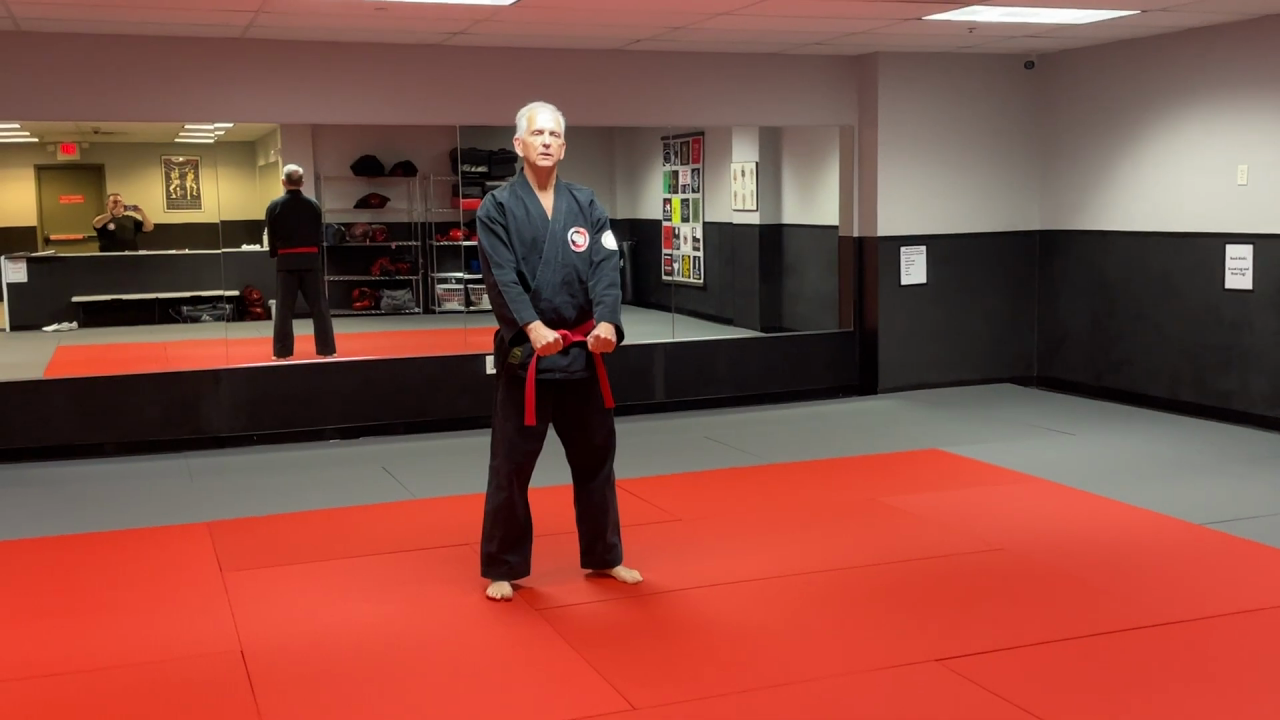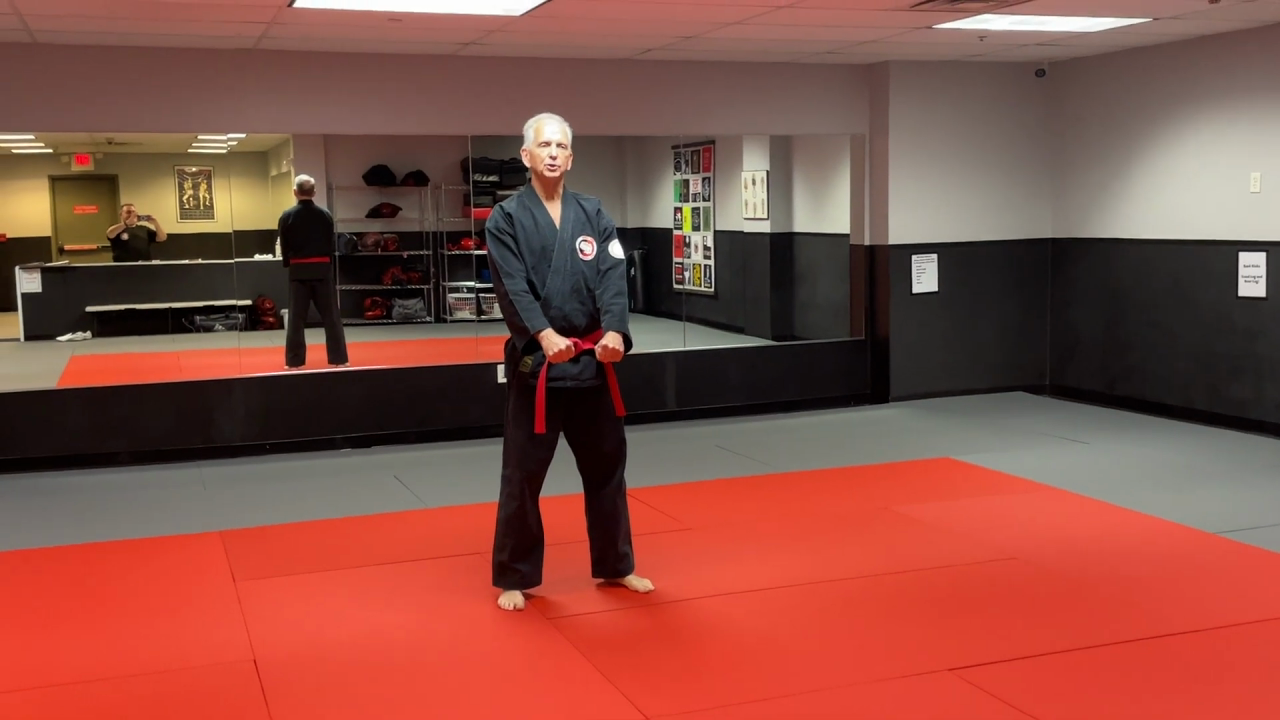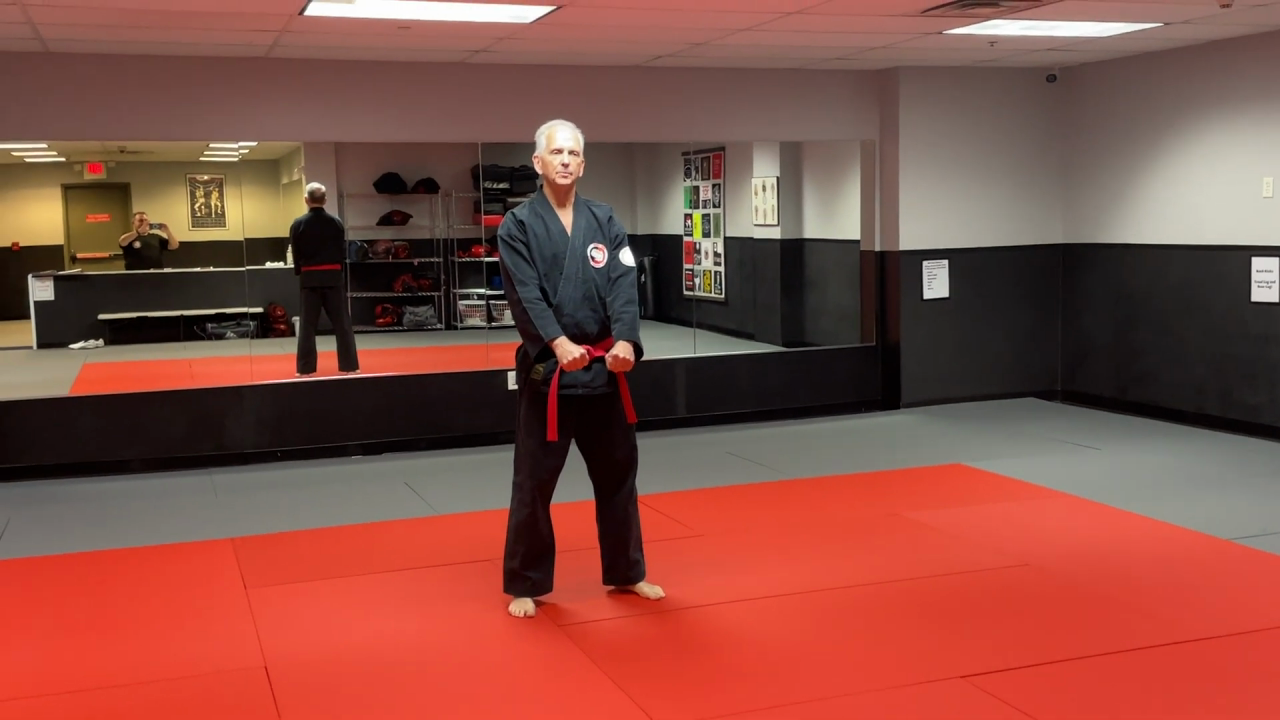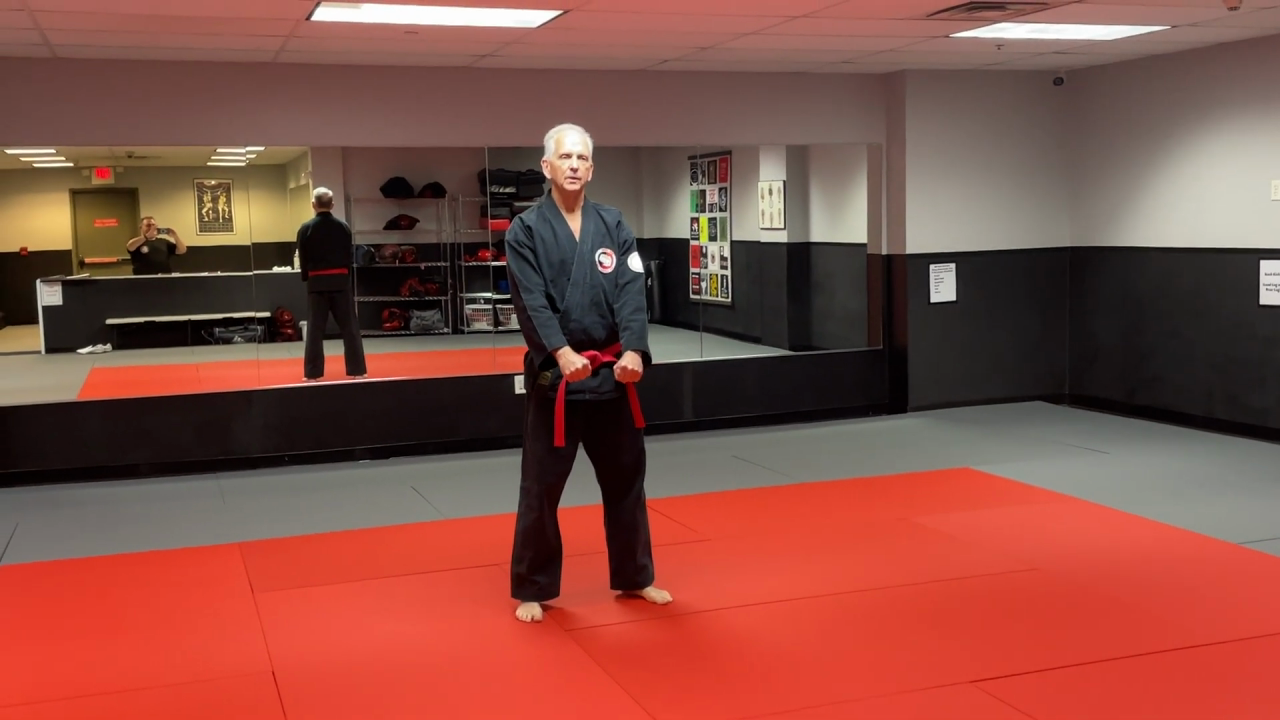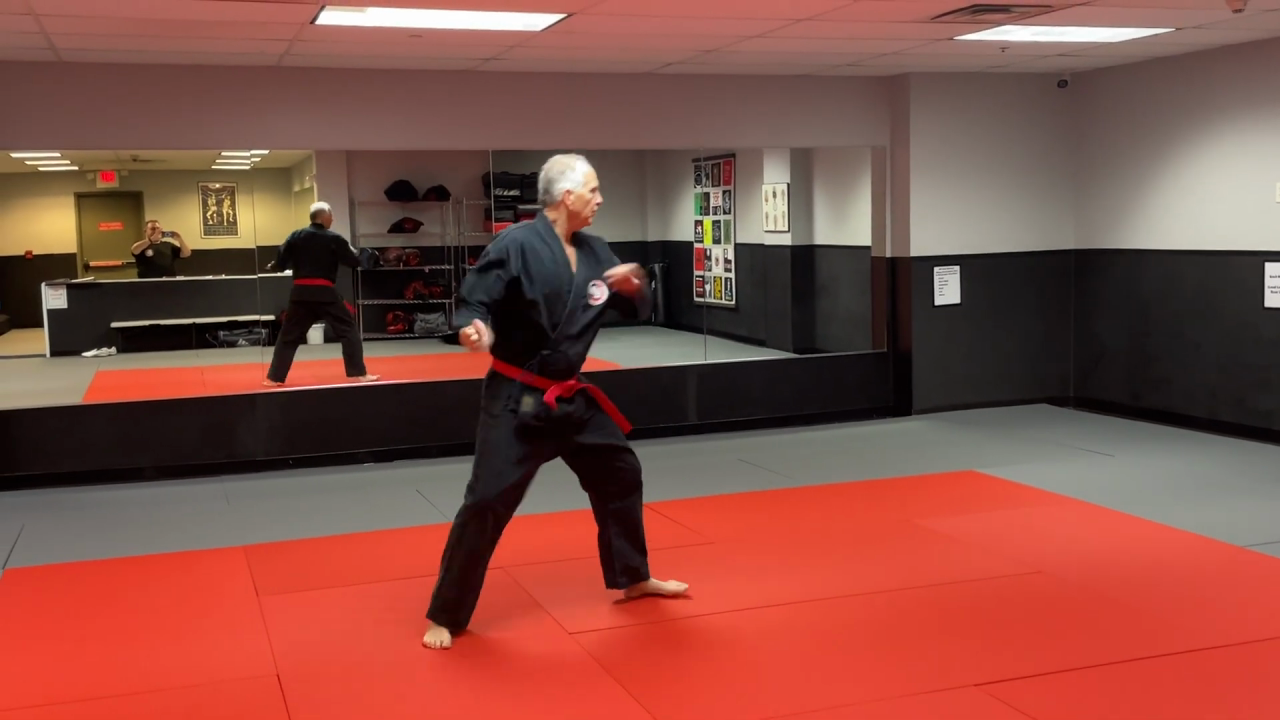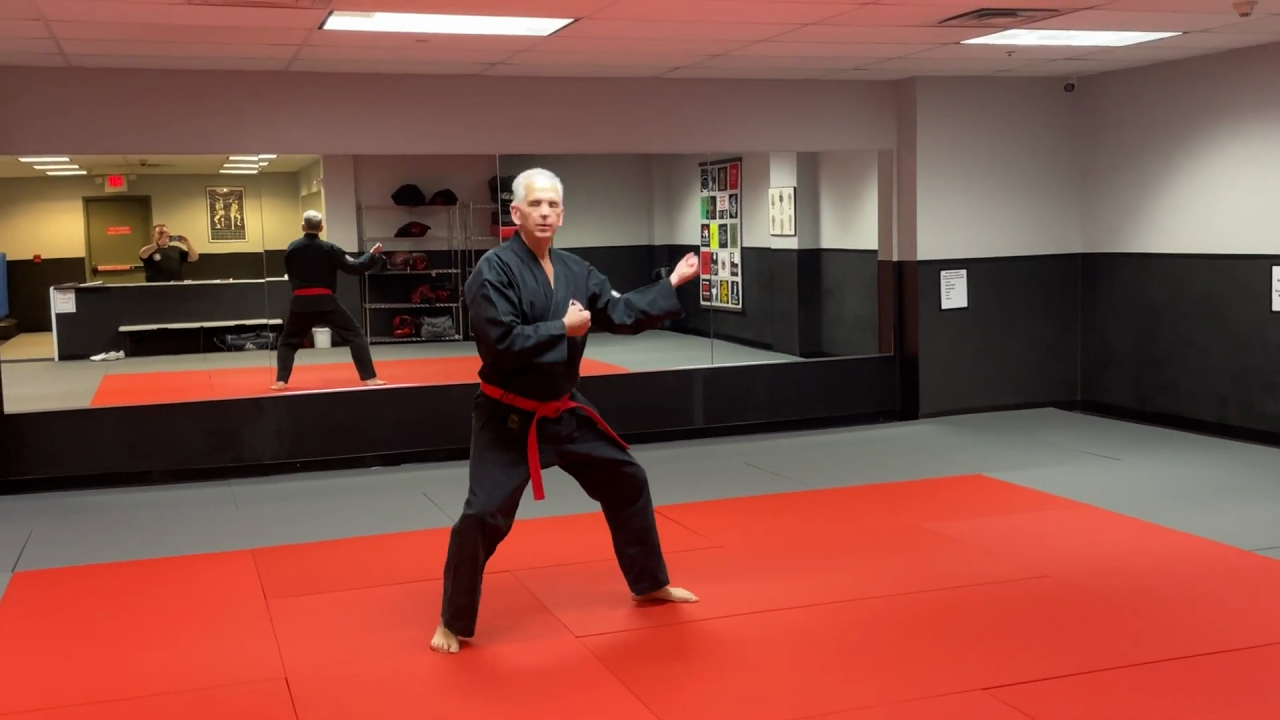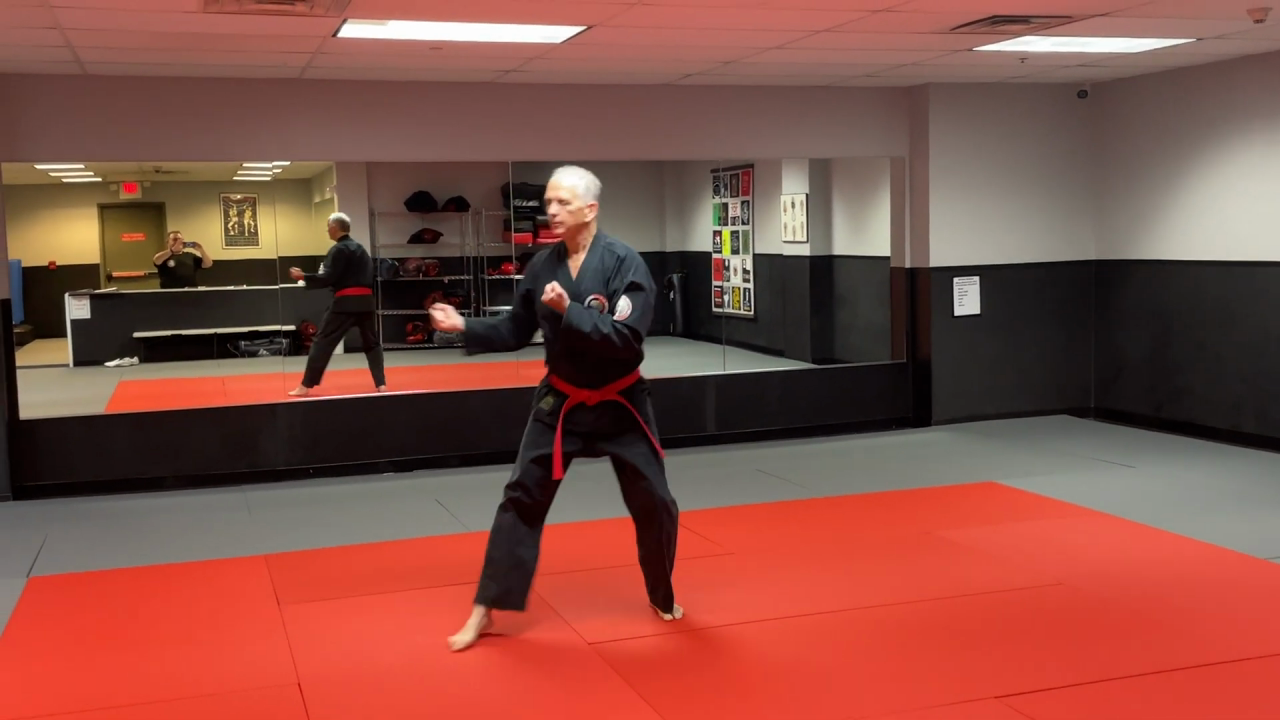
dt=0.7s
person 1, frame 1
left shoulder: (586, 205)
right shoulder: (497, 208)
left elbow: (605, 268)
right elbow: (502, 278)
left wrist: (606, 322)
right wrist: (532, 328)
left hip: (582, 351)
right hip: (524, 353)
left knee: (596, 458)
right knee: (511, 465)
left ankle: (604, 557)
right ankle: (502, 568)
person 1, frame 2
left shoulder: (593, 214)
right shoulder: (506, 218)
left elbow: (611, 276)
right elbow: (512, 288)
left wrist: (614, 331)
right wrist: (544, 336)
left hip: (591, 359)
right hip: (535, 361)
left knee: (606, 466)
right knee: (523, 474)
left ankle: (615, 566)
right ankle: (514, 577)
person 1, frame 3
left shoulder: (604, 221)
right shoulder: (518, 225)
left elbow: (623, 285)
right elbow: (525, 295)
left wrist: (625, 340)
right wrist: (559, 343)
left hip: (603, 367)
right hip: (546, 368)
left knee: (617, 473)
right knee: (534, 481)
left ankle: (625, 573)
right ankle: (525, 584)
person 1, frame 4
left shoulder: (613, 225)
right shoulder: (526, 230)
left elbow: (631, 292)
right elbow: (531, 301)
left wrist: (633, 349)
right wrist: (561, 353)
left hip: (611, 370)
right hip: (554, 373)
left knee: (625, 477)
right knee: (542, 485)
left ankle: (633, 578)
right ankle: (532, 589)
person 1, frame 5
left shoulder: (593, 251)
right shoulder: (514, 248)
left elbow: (634, 309)
right elbow: (474, 301)
left wrist: (632, 285)
right wrist: (473, 325)
left hip: (569, 394)
right hip: (515, 397)
left knee: (619, 471)
right knee: (487, 507)
left ankle: (633, 577)
right ankle: (445, 615)
person 1, frame 6
left shoulder: (574, 268)
right shoulder: (495, 268)
left elbow: (620, 313)
right elbow: (500, 343)
left wrist: (671, 284)
right wrist: (561, 329)
left hip: (564, 411)
right hip: (508, 416)
left knee: (627, 482)
right knee: (482, 516)
left ankle: (651, 584)
right ankle: (454, 622)
person 1, frame 7
left shoulder: (623, 263)
right shoulder: (542, 263)
left elbow: (624, 338)
right elbow: (517, 329)
left wrist: (565, 309)
right wrist: (465, 327)
left hip: (619, 402)
right hip: (562, 400)
left knee: (655, 504)
right knee: (522, 497)
left ankle: (662, 598)
right ankle: (487, 610)
person 2, frame 1
left shoulder: (275, 206)
right shoulder: (313, 205)
left elbow: (271, 237)
right elbow: (319, 234)
left wrist: (277, 255)
left hip: (286, 260)
right hip: (310, 259)
left knee: (284, 308)
right knee: (319, 306)
left ankle: (282, 352)
right ankle: (327, 350)
person 2, frame 2
left shoulder: (287, 216)
right shoulder: (325, 215)
left elbow: (284, 247)
right elbow: (331, 244)
left hip: (298, 270)
right hip: (322, 269)
left knee: (296, 317)
right knee: (331, 315)
left ankle: (294, 361)
right ankle: (339, 358)
person 2, frame 3
left shoulder: (298, 224)
right shoulder: (336, 222)
left elbow: (296, 255)
right elbow: (342, 252)
left hip: (309, 278)
right hip: (333, 276)
left knee: (307, 324)
right knee: (342, 322)
left ankle: (305, 368)
right ankle: (349, 366)
person 2, frame 4
left shoulder: (306, 229)
right shoulder: (343, 227)
left elbow: (303, 259)
right elbow: (349, 256)
left wrist: (307, 279)
left hip: (317, 282)
right hip: (340, 281)
left knee: (315, 329)
right knee: (349, 326)
left ankle: (313, 373)
right ankle: (357, 370)
person 2, frame 5
left shoulder: (296, 236)
right shoulder: (334, 239)
left elbow: (280, 262)
right elbow: (353, 262)
left wrist: (272, 267)
right wrist: (351, 250)
left hip: (300, 292)
right hip: (324, 293)
left knee: (288, 337)
right knee: (349, 330)
left ankle: (275, 378)
right ankle: (358, 373)
person 2, frame 6
left shoulder: (292, 248)
right shoulder: (329, 249)
right elbow: (354, 267)
right wrist: (373, 255)
left hip: (300, 302)
right hip: (325, 301)
left knee: (288, 341)
right knee: (355, 335)
left ankle: (281, 381)
right ankle: (369, 377)
person 2, frame 7
left shoulder: (339, 249)
right shoulder: (361, 249)
left elbow: (329, 278)
left wrist: (303, 276)
left hip: (347, 302)
right hip: (366, 301)
left knee: (322, 342)
right knee: (372, 343)
left ankle: (306, 387)
right ankle: (380, 384)
